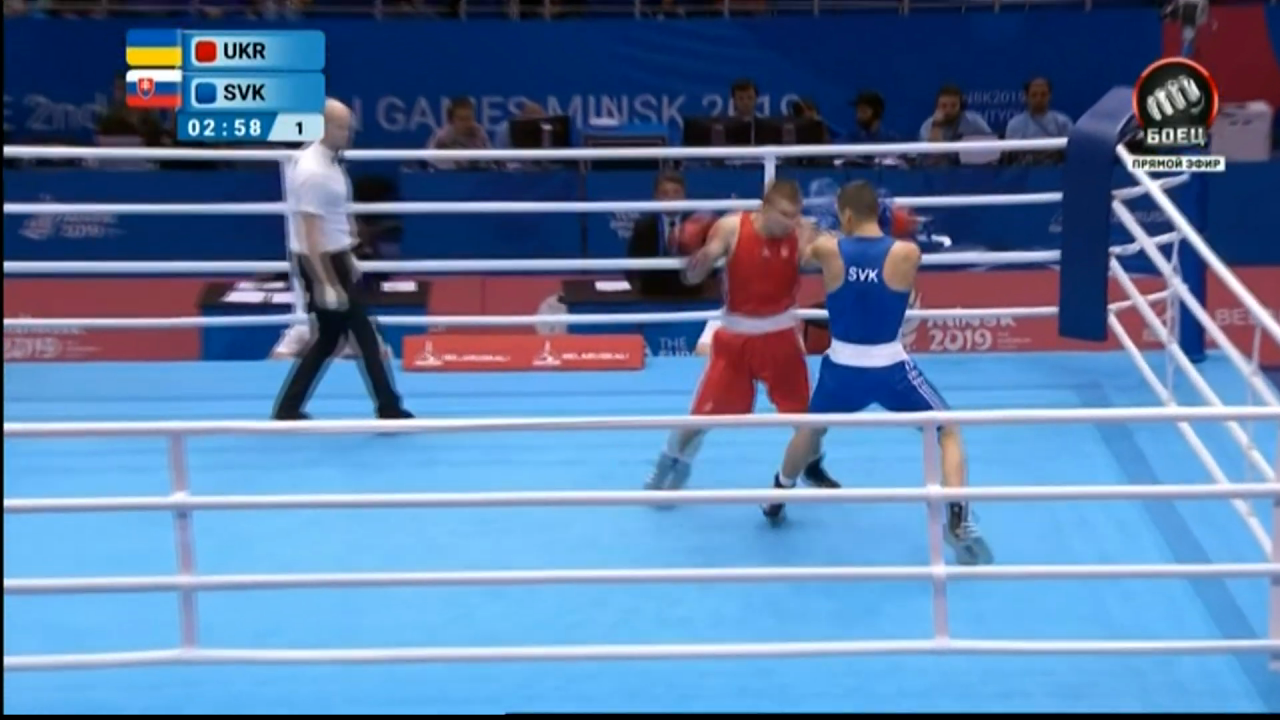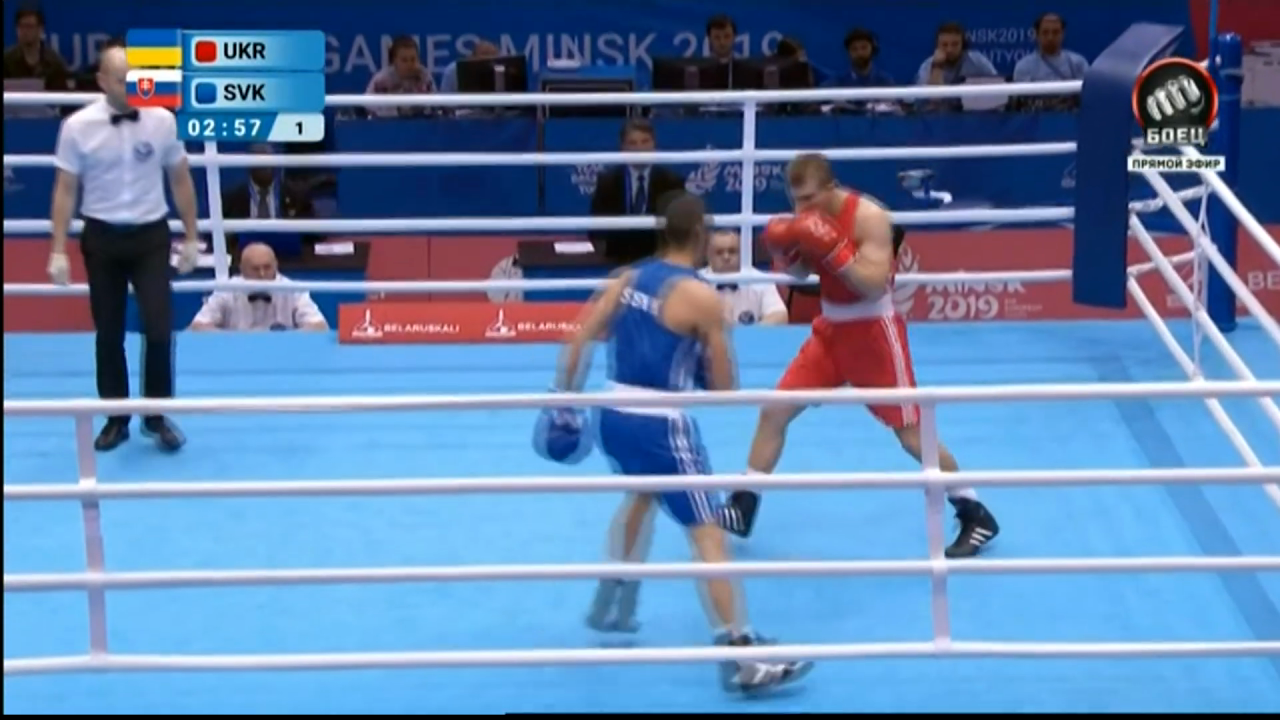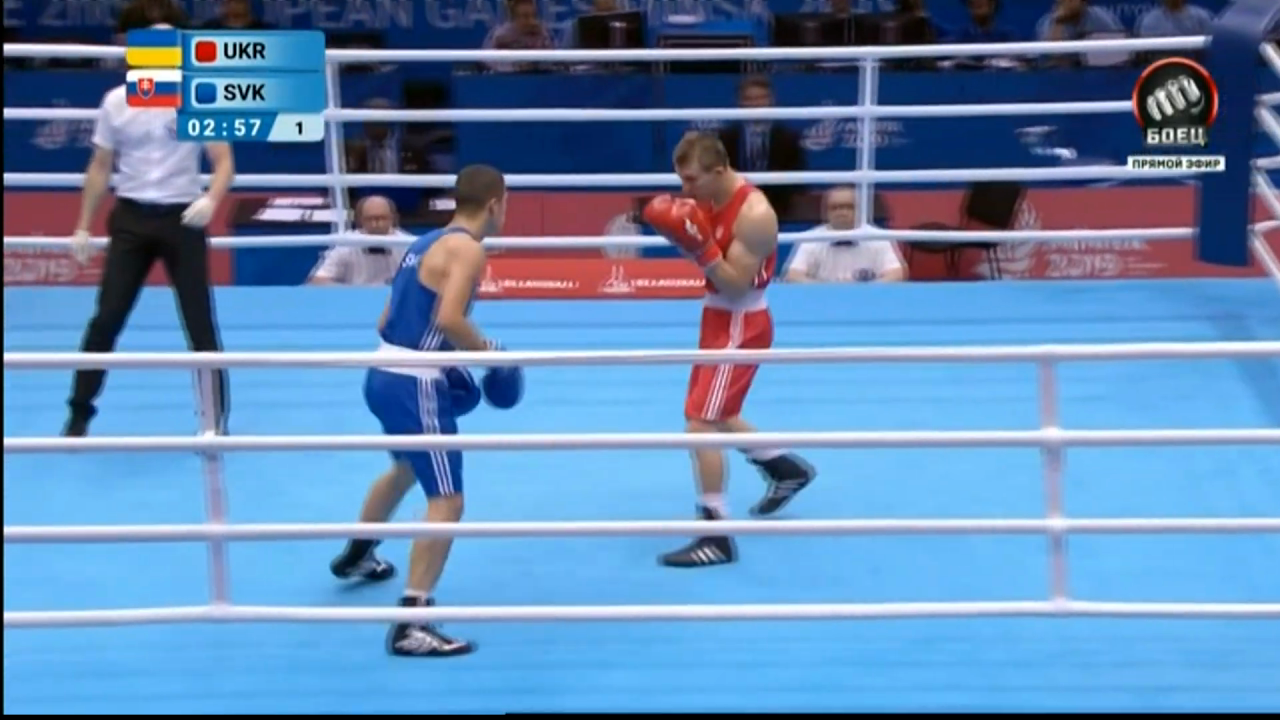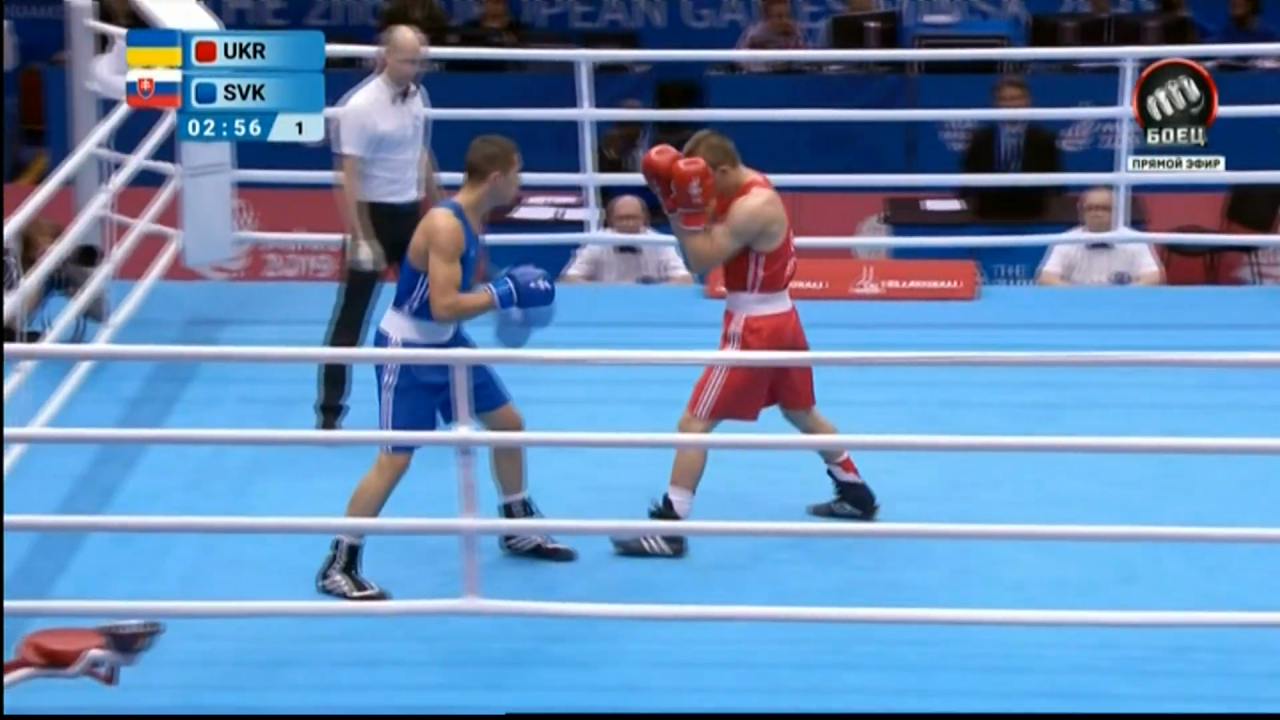
dt=0.7s
person 1, frame 1
left shoulder: (828, 247)
right shoulder: (907, 252)
left elbow: (811, 252)
left hip: (841, 368)
right hip: (890, 369)
left knee: (810, 425)
right knee: (948, 435)
left ankle: (781, 492)
right ankle: (958, 521)
person 1, frame 2
left shoulder: (627, 279)
right shoulder: (701, 297)
left elbow: (578, 339)
right elbow: (724, 383)
left wrist: (562, 402)
right wrist: (701, 369)
left hip: (614, 418)
right hip: (658, 424)
left knee: (643, 495)
right knee: (707, 535)
left ankle: (614, 601)
right ankle: (738, 652)
person 1, frame 3
left shoulder: (427, 243)
right shoulder: (467, 249)
right elbow: (449, 321)
right wrist: (496, 355)
left hip: (384, 374)
right hip: (411, 385)
left knee: (407, 466)
right knee: (447, 504)
left ankle: (356, 553)
right ankle: (410, 625)
person 1, frame 4
left shoulder: (472, 215)
right shoulder: (445, 225)
right elbow: (445, 306)
left wrist: (506, 293)
right wrist: (506, 292)
left hip: (444, 341)
right hip: (405, 347)
left knee: (509, 424)
right knee: (395, 461)
left ankle: (518, 528)
right ankle: (338, 566)
person 2, frame 1
left shoulder: (799, 232)
right shoulder: (732, 226)
right elbow: (692, 277)
right wrist: (696, 257)
left hip: (781, 335)
right hip: (735, 336)
left knee: (803, 417)
right knee: (703, 419)
left ankle: (813, 469)
right ankle: (671, 462)
person 2, frame 2
left shoulder: (869, 217)
right shoulder: (805, 211)
left elbow: (876, 287)
left wrist: (833, 250)
right wrist: (786, 250)
left hip: (873, 330)
right hip: (832, 326)
left knee: (912, 436)
right knee: (773, 411)
left ankle: (976, 516)
right ankle: (745, 506)
person 2, frame 3
left shoulder: (753, 212)
right shoulder: (716, 198)
left elbow: (733, 284)
right elbow: (697, 252)
left wrist: (699, 239)
right wrist: (675, 231)
left hip: (738, 325)
right hip: (718, 317)
left knee: (700, 426)
right knee: (714, 415)
left ankle: (716, 537)
right ankle: (787, 467)
person 2, frame 4
left shoulder: (751, 206)
right shoulder: (747, 192)
left elbow: (700, 262)
right elbow: (703, 247)
left wrist: (693, 207)
right wrist: (672, 199)
left hip: (755, 328)
right hip: (779, 321)
left knee: (693, 424)
right knee: (803, 414)
left ankle: (671, 530)
right ankle: (858, 496)
person 3, frame 1
left shoulder: (330, 162)
right shoulder: (312, 172)
right elbow: (310, 231)
left wrist: (349, 258)
right wrist: (325, 283)
left hip: (333, 260)
right hip: (322, 264)
left knee: (330, 335)
right knee: (365, 335)
left ankle: (288, 407)
right ankle: (390, 411)
person 3, frame 2
left shoulder: (163, 121)
right shoulder: (78, 127)
left elbow: (180, 181)
right elbow: (65, 190)
left wrist: (191, 238)
right wrist: (58, 250)
left hip: (150, 235)
right hip: (102, 237)
left knee: (159, 329)
right knee: (109, 333)
left ankle: (157, 413)
right ankle: (117, 417)
person 3, frame 3
right shoulder: (116, 102)
left elbow: (223, 162)
right elbow: (98, 167)
left wrist: (211, 200)
right wrist: (84, 227)
left hip: (183, 217)
right hip: (131, 217)
left knee: (199, 322)
right knee: (107, 319)
left ankle: (217, 416)
right ankle: (80, 410)
person 3, frame 4
left shoulder: (418, 96)
right shoulder: (360, 106)
right elbow: (351, 177)
left wrist: (436, 204)
right wrist: (360, 239)
left hip: (410, 213)
right hip: (374, 215)
right knee: (352, 316)
right ankle: (330, 407)
